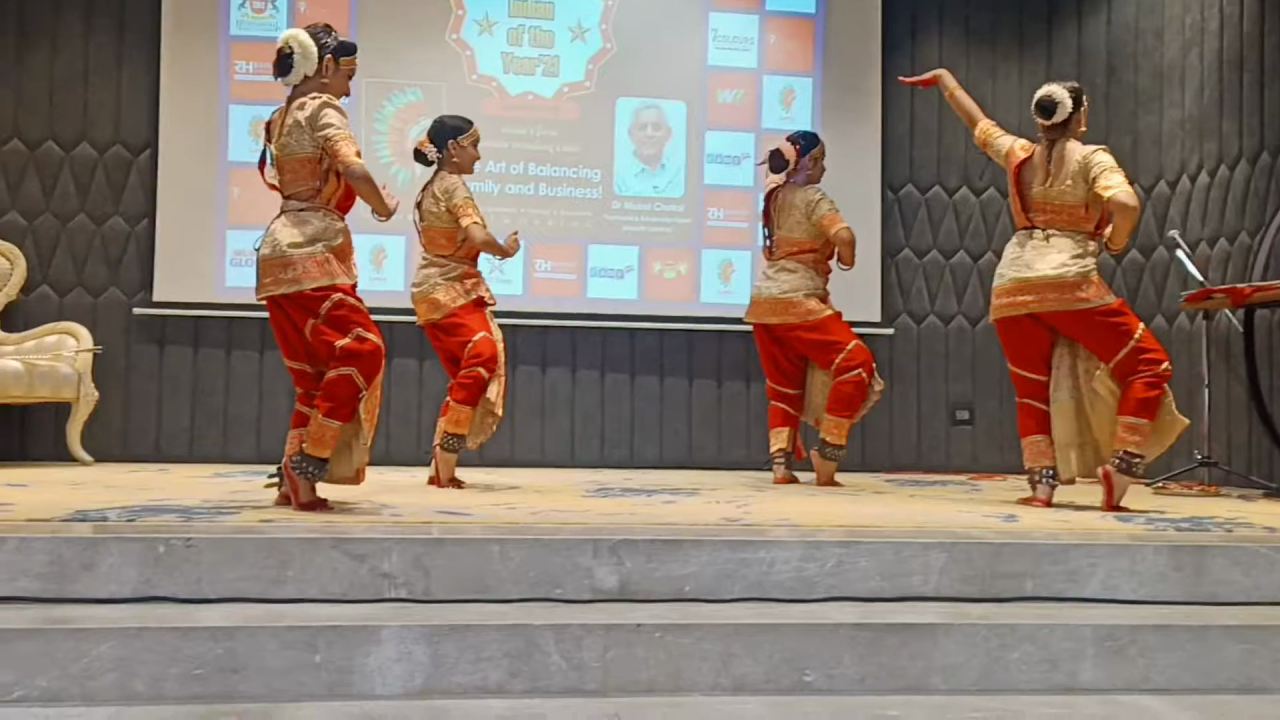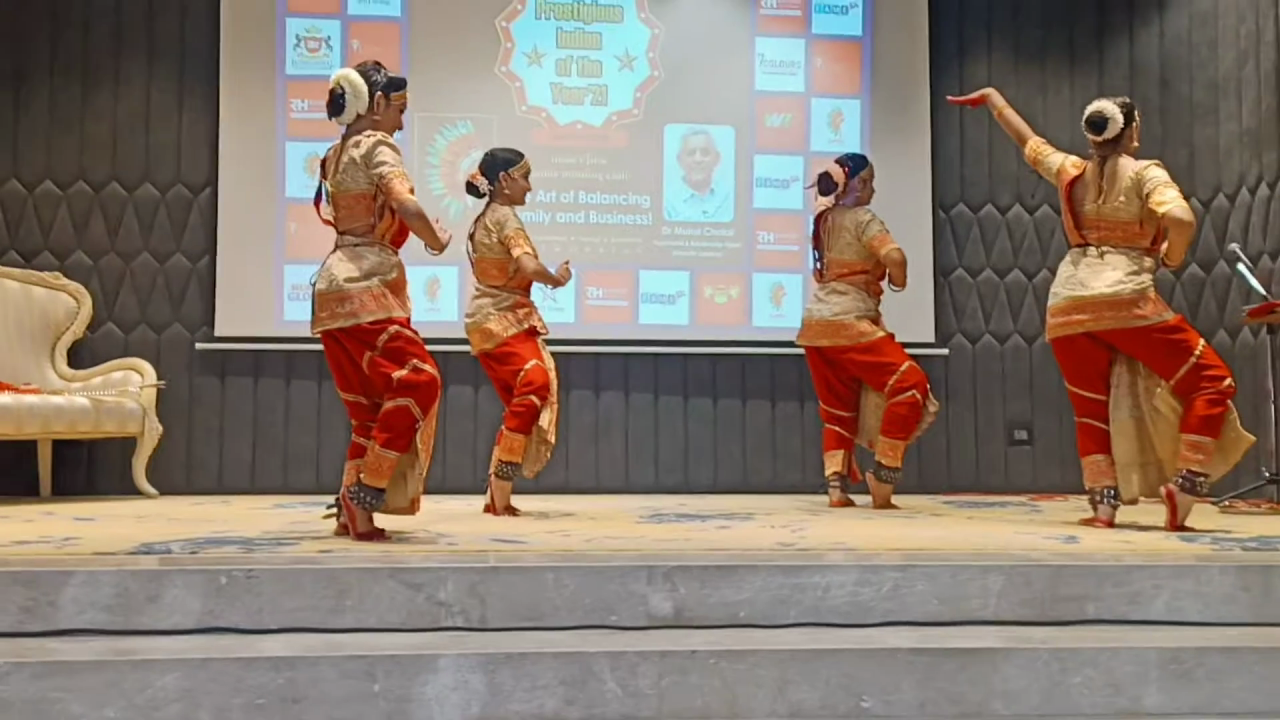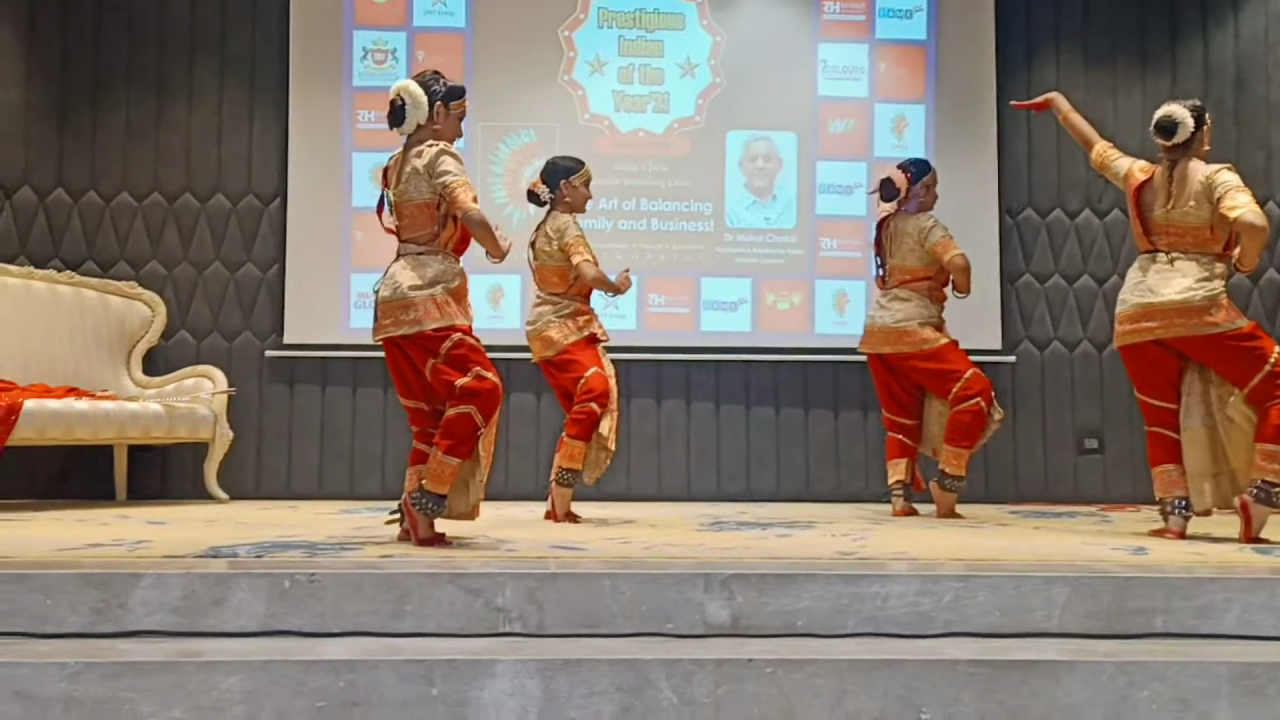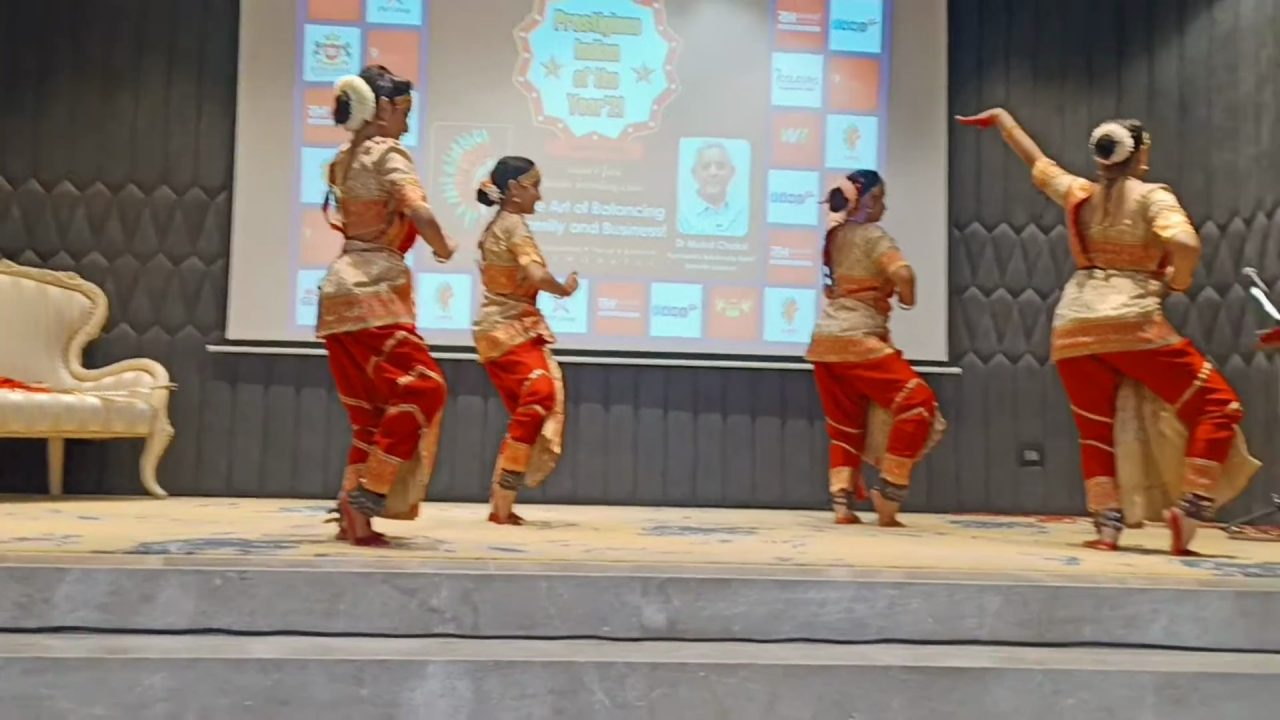
dt=0.4s
person 1, frame 1
left shoulder: (282, 117)
right shoulder: (322, 108)
right elbow: (352, 168)
right wrist: (384, 206)
left hip: (283, 252)
right hip: (311, 253)
left knee: (317, 372)
right knee: (360, 352)
left ankle: (294, 477)
right ankle: (305, 465)
person 1, frame 2
left shoulder: (337, 153)
right shoulder: (377, 145)
right elbow: (406, 206)
right wrist: (437, 240)
left hip: (337, 286)
right hip: (365, 287)
left knee: (372, 404)
right knee: (417, 383)
left ankle: (352, 508)
right ankle: (364, 495)
person 1, frame 3
left shoulder: (397, 163)
right shoulder: (439, 156)
right elbow: (470, 214)
right wrist: (497, 249)
left hip: (398, 295)
right hip: (427, 296)
left knee: (432, 411)
right knee: (479, 390)
left ankle: (414, 514)
right ankle: (426, 499)
person 1, frame 4
left shoulder: (344, 160)
right shoulder: (387, 153)
right elbow: (419, 213)
right wrist: (444, 249)
left hip: (341, 291)
right hip: (372, 291)
left knee: (373, 409)
right knee: (422, 389)
left ankle: (353, 511)
right ankle: (365, 498)
person 2, frame 1
left shoulder: (1017, 154)
right shoulder: (1092, 158)
left elbow: (977, 121)
right elbow: (1127, 204)
left wrist: (942, 77)
right wrist: (1115, 241)
left hip: (1012, 287)
right hip: (1070, 283)
left knee: (1032, 390)
right knee: (1149, 366)
left ankle: (1042, 484)
right ankle: (1120, 465)
person 2, frame 2
left shoulder: (1069, 171)
right shoulder: (1145, 173)
left elbow: (1026, 138)
right elbow: (1181, 219)
left wrist: (991, 96)
right wrist: (1172, 257)
left hip: (1067, 305)
right hip: (1126, 300)
left knee: (1091, 409)
right knee: (1212, 383)
left ankle: (1103, 504)
right ankle: (1184, 485)
person 2, frame 3
left shoulder: (1137, 175)
right shoulder: (1216, 177)
left elbow: (1092, 143)
left wrist: (1056, 100)
left hip: (1135, 313)
right hip: (1197, 307)
left knee: (1162, 418)
left ankle: (1175, 515)
person 2, frame 4
left shoulder: (1077, 193)
right shoulder: (1152, 196)
left elbow: (1035, 159)
right elbow: (1185, 245)
left wrist: (1001, 117)
right wrist: (1177, 282)
left hip: (1073, 327)
right hip: (1131, 324)
left knee: (1096, 431)
right knee: (1217, 406)
left ankle: (1107, 527)
right ankle: (1187, 509)
person 3, frame 1
left shoulder: (430, 187)
right shoulder: (453, 185)
right elbow: (479, 237)
right wrist: (506, 249)
left hip: (436, 291)
right hip: (450, 292)
left knee: (468, 372)
right knee: (481, 357)
left ankle: (442, 465)
right ankle: (445, 463)
person 3, frame 2
left shoulder: (483, 219)
right shoulder: (504, 216)
right elbow: (530, 268)
right wrist: (558, 279)
left hip: (490, 321)
right hip: (503, 321)
left knee: (521, 401)
right knee: (534, 386)
left ankle: (498, 493)
right ankle: (501, 491)
person 3, frame 3
left shoulder: (544, 227)
right shoulder: (565, 224)
right elbow: (590, 275)
right wrist: (617, 287)
left hip: (551, 329)
right hip: (564, 329)
left knee: (583, 407)
right knee: (595, 393)
left ankle: (558, 500)
right ankle: (561, 499)
person 3, frame 4
left shoulder: (494, 226)
right shoulder: (514, 225)
right elbow: (538, 276)
right wrist: (565, 289)
left hip: (498, 329)
right hip: (511, 329)
left knee: (529, 407)
right knee: (539, 395)
left ankle: (501, 501)
right ankle: (503, 499)
person 4, frame 1
left shoulder: (775, 196)
right shoulder: (813, 196)
right elbow: (844, 236)
right wrist: (847, 259)
left hip: (764, 301)
right hip: (798, 300)
left knee: (784, 385)
right knee: (857, 364)
left ankle: (781, 466)
right ankle: (827, 459)
person 4, frame 2
left shoulder: (825, 219)
right shoulder: (862, 219)
right elbow: (894, 257)
right wrist: (898, 280)
left hip: (816, 321)
right hip: (850, 322)
left knee: (838, 408)
right knee: (911, 385)
left ankle: (836, 488)
right ankle: (882, 481)
person 4, frame 3
left shoulder: (887, 225)
right shoulder: (926, 224)
right elbow: (959, 263)
right wrist: (961, 287)
left hip: (878, 329)
right hip: (912, 329)
left knee: (901, 416)
right knee: (975, 393)
left ankle: (900, 498)
right ankle: (947, 490)
person 4, frame 4
left shoulder: (836, 235)
right shoulder: (872, 235)
right elbow: (903, 274)
right wrist: (907, 298)
left hip: (825, 338)
right hip: (858, 338)
left knee: (845, 424)
right knee: (918, 402)
left ankle: (842, 504)
right ankle: (888, 497)
